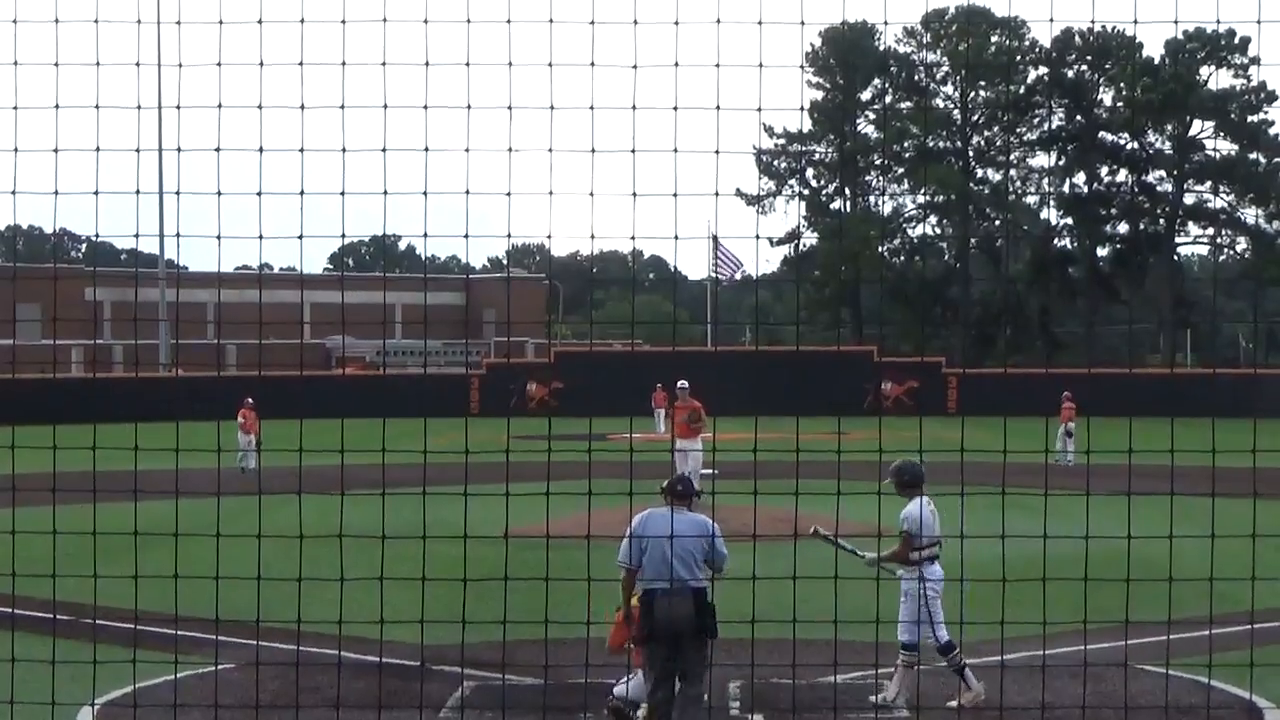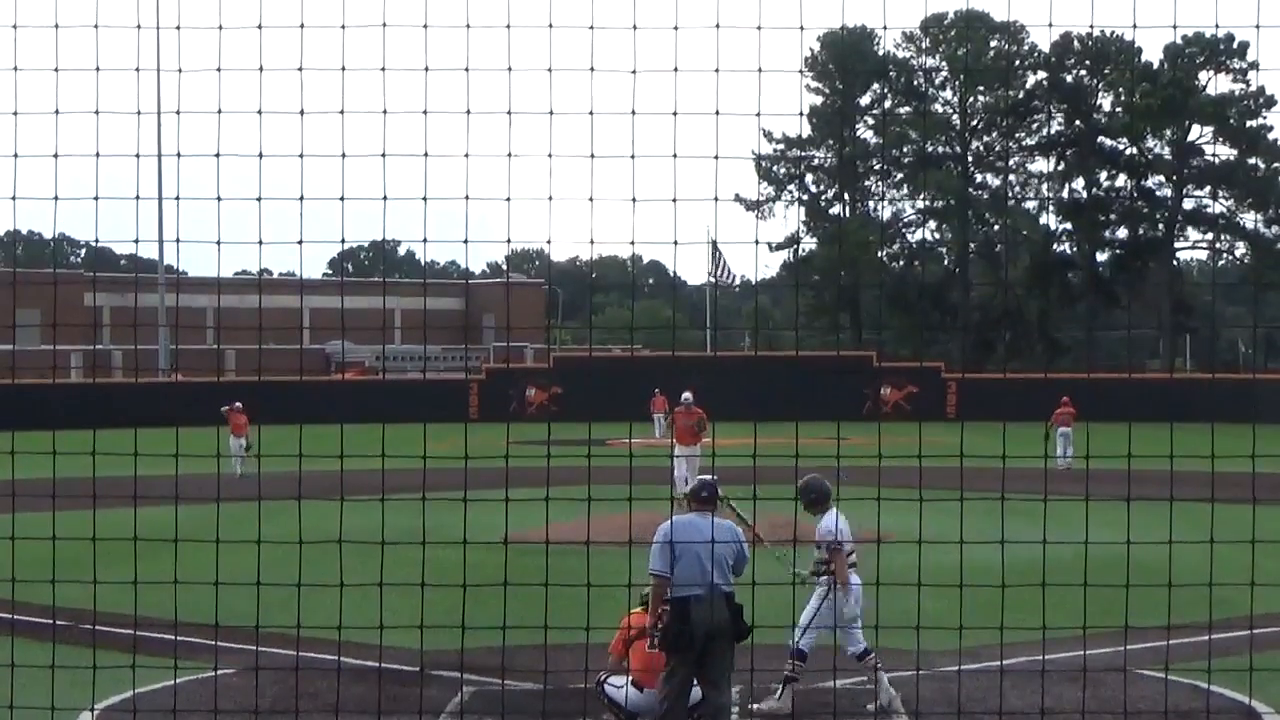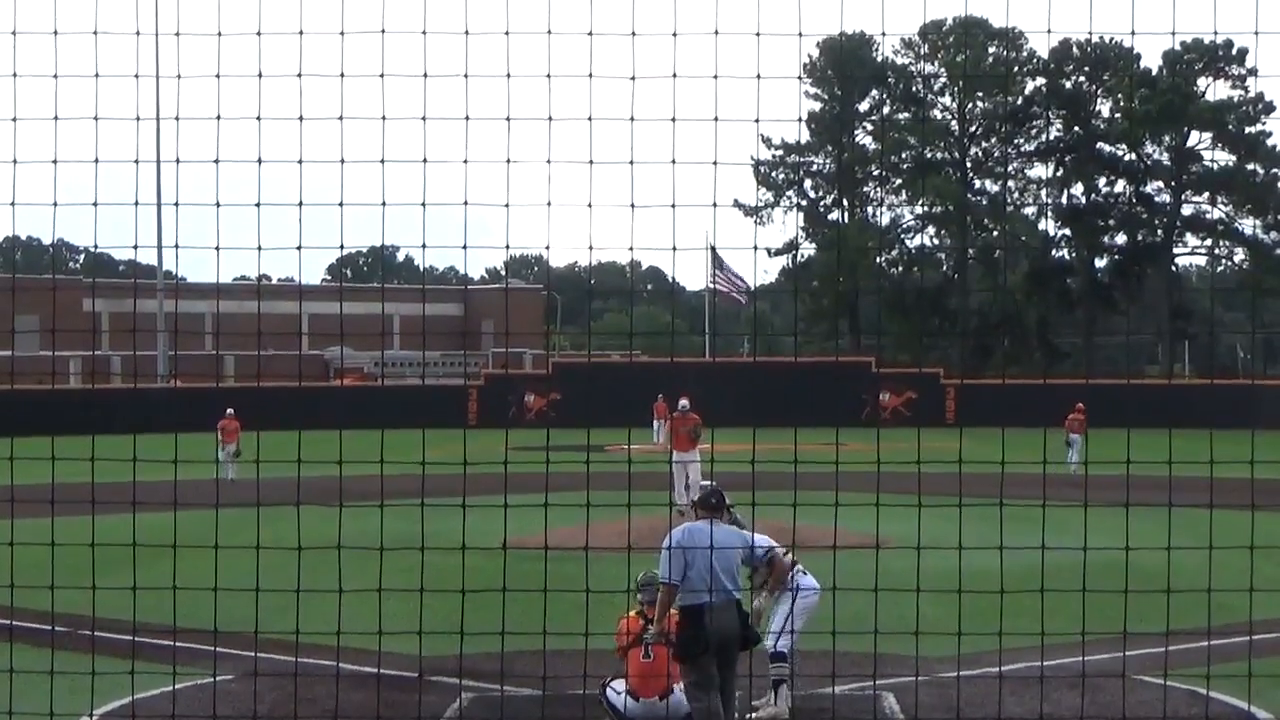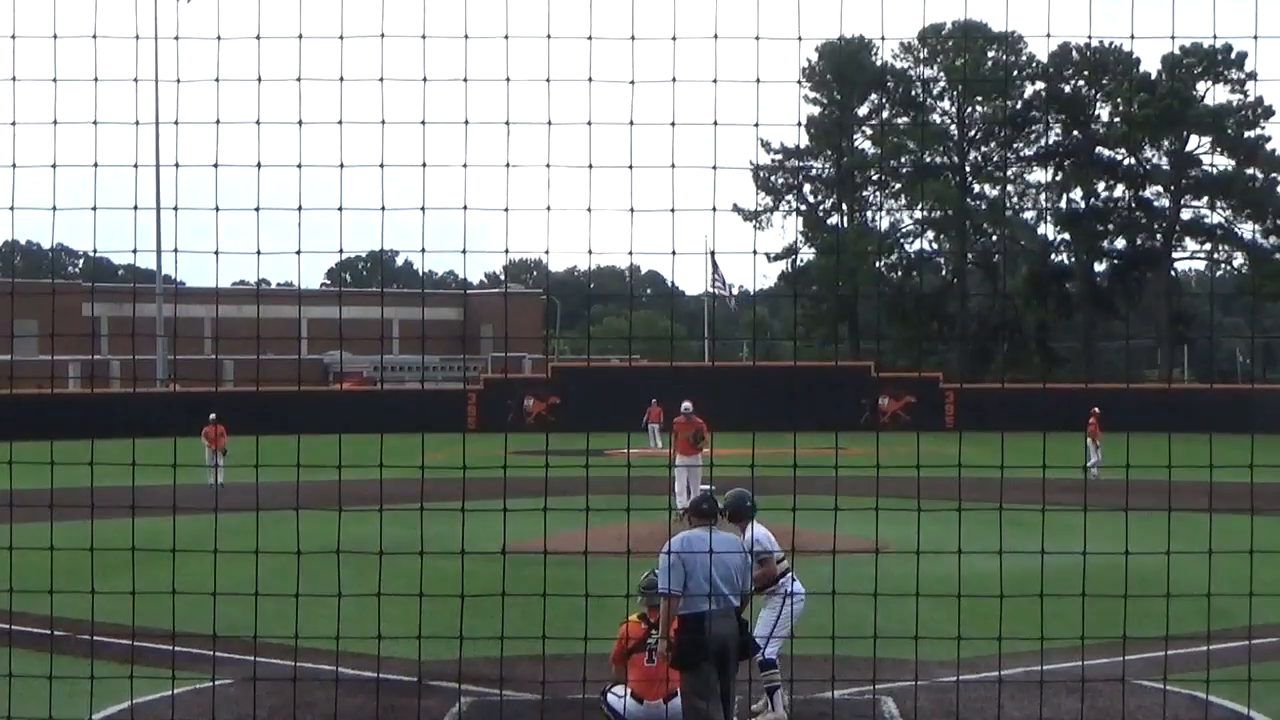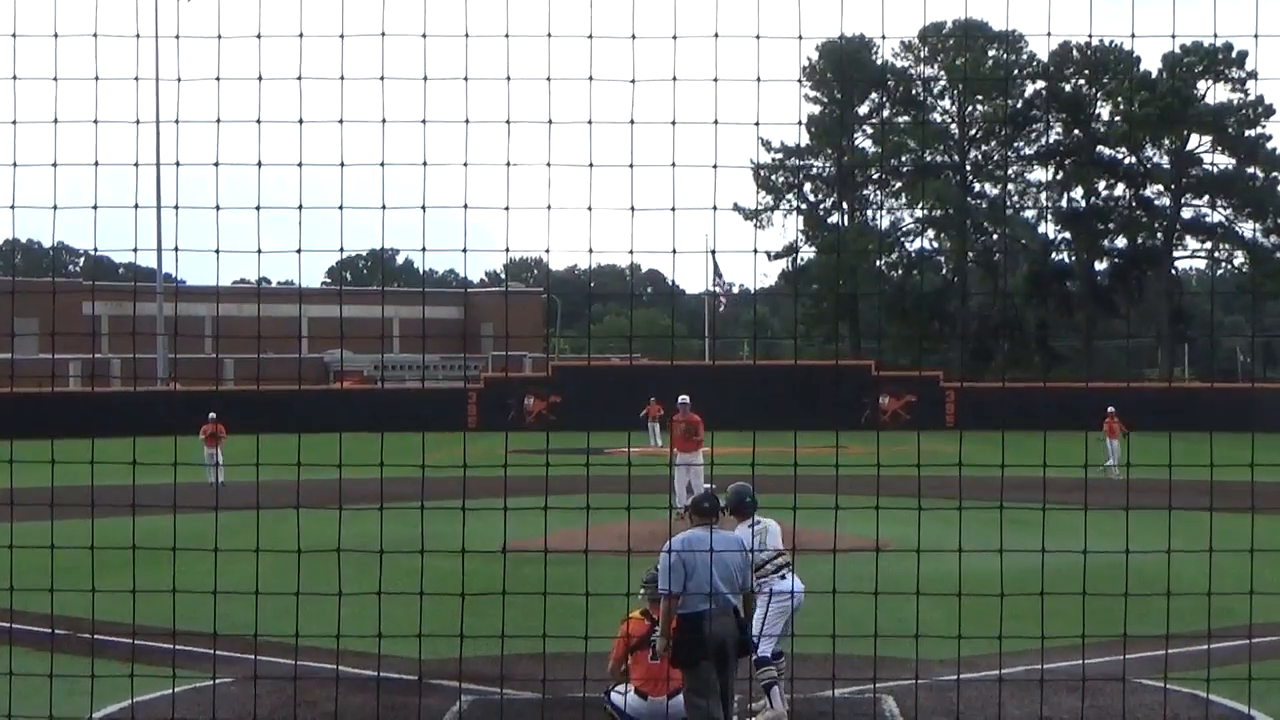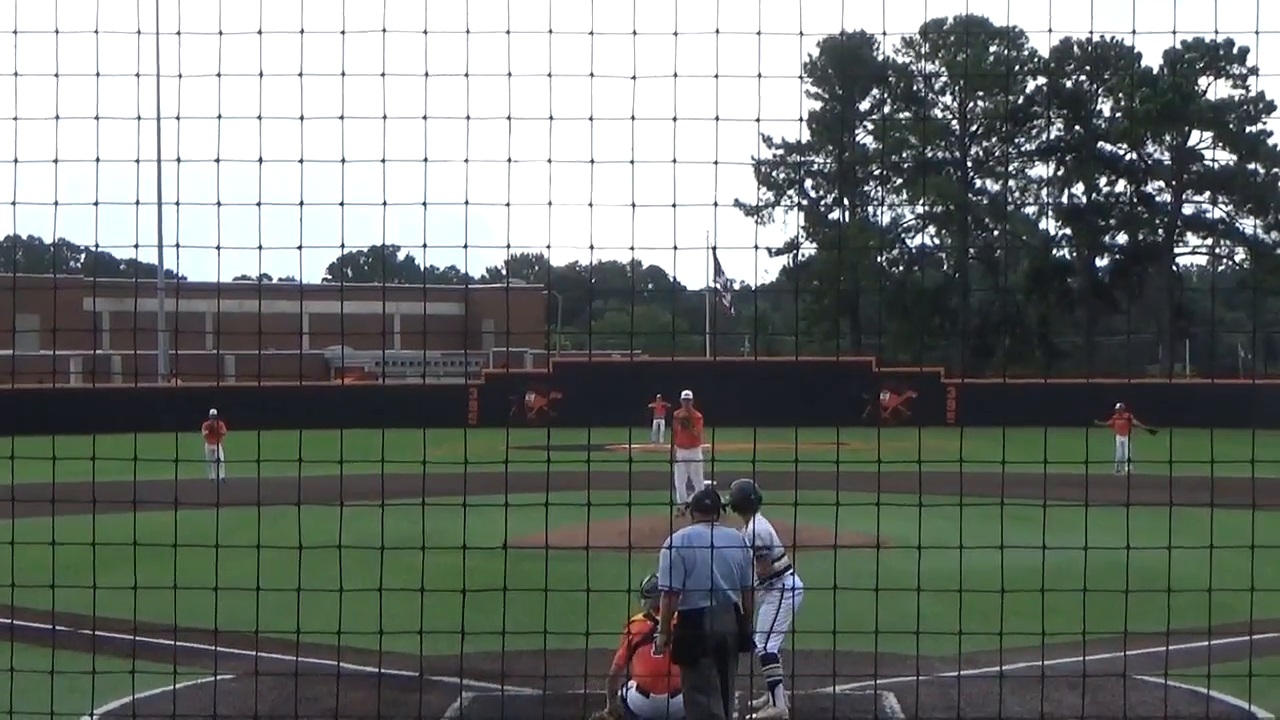
dt=0.7s
person 1, frame 1
left shoulder: (643, 521)
right shoulder: (706, 525)
left elbow: (629, 570)
right elbow: (719, 566)
left wrist: (626, 606)
left hip: (654, 605)
right hip: (693, 605)
left knee: (657, 677)
right knee: (693, 676)
person 1, frame 2
left shoulder: (671, 527)
right shoulder: (732, 530)
left elbow: (660, 578)
right elbow: (739, 571)
left wrist: (653, 614)
left hip: (685, 612)
right hip: (723, 610)
left knee: (676, 680)
right knee: (718, 681)
person 1, frame 3
left shoulder: (682, 534)
right shoulder: (739, 536)
left elbow: (670, 585)
left wrist: (659, 621)
left hip: (698, 620)
right hip: (732, 617)
left knee: (703, 689)
right knee: (725, 688)
person 1, frame 4
left shoulder: (678, 544)
right shoulder: (736, 543)
left elbow: (670, 596)
right elbow: (745, 594)
left wrist: (664, 636)
left hip: (696, 628)
right hip: (731, 625)
left knee: (701, 698)
right knee: (724, 694)
person 1, frame 5
left shoulder: (678, 544)
right shoulder: (737, 542)
left elbow: (670, 597)
right elbow: (748, 592)
left wrist: (663, 635)
right wrist: (743, 625)
left hip: (695, 626)
right hip: (730, 624)
left knee: (702, 696)
right knee: (724, 692)
person 1, frame 6
left shoulder: (679, 540)
right shoulder: (738, 539)
left elbow: (670, 593)
right elbow: (748, 590)
left wrist: (663, 631)
right wrist: (745, 626)
left hip: (695, 623)
right hip: (730, 621)
left knee: (701, 693)
right knee: (724, 690)
person 2, frame 1
left shoulder: (910, 512)
right shoulder: (927, 505)
left elbow: (904, 552)
left wrist: (877, 558)
right wrist: (907, 570)
left hip: (921, 578)
right hip: (924, 574)
left knee: (938, 636)
right knee: (908, 635)
left ankle: (971, 688)
right ankle: (896, 692)
person 2, frame 2
left shoulder: (827, 524)
right shoulder: (836, 516)
left elbow: (839, 563)
left wrist: (845, 600)
right wrist: (811, 573)
left hip: (835, 590)
right hip: (850, 587)
left knee: (799, 640)
right knee: (856, 645)
left ankle: (782, 699)
right ankle: (888, 697)
person 2, frame 3
left shoulder: (754, 543)
left elbow: (782, 566)
right elbow: (758, 582)
left wrist: (766, 595)
left hip: (799, 589)
right hip: (791, 589)
left knee: (777, 642)
right knee: (776, 640)
right ankle: (779, 694)
person 2, frame 4
left shoulder: (755, 535)
right shoulder: (750, 533)
left elbow: (770, 571)
left hip: (783, 596)
right hip: (777, 595)
left knee: (764, 651)
right knee: (761, 646)
right ankle: (775, 697)
person 2, frame 5
left shoulder: (737, 538)
right shoulder: (771, 524)
right elbow: (784, 556)
left hip: (774, 593)
right hip: (793, 587)
left knee: (759, 650)
right knee: (772, 645)
right ankle: (776, 697)
person 2, frame 6
left shoulder: (756, 529)
right shoulder: (754, 525)
left elbow: (765, 570)
left hip: (781, 589)
right hip: (773, 588)
left knee: (765, 646)
right knee: (764, 641)
right ankle: (776, 694)
